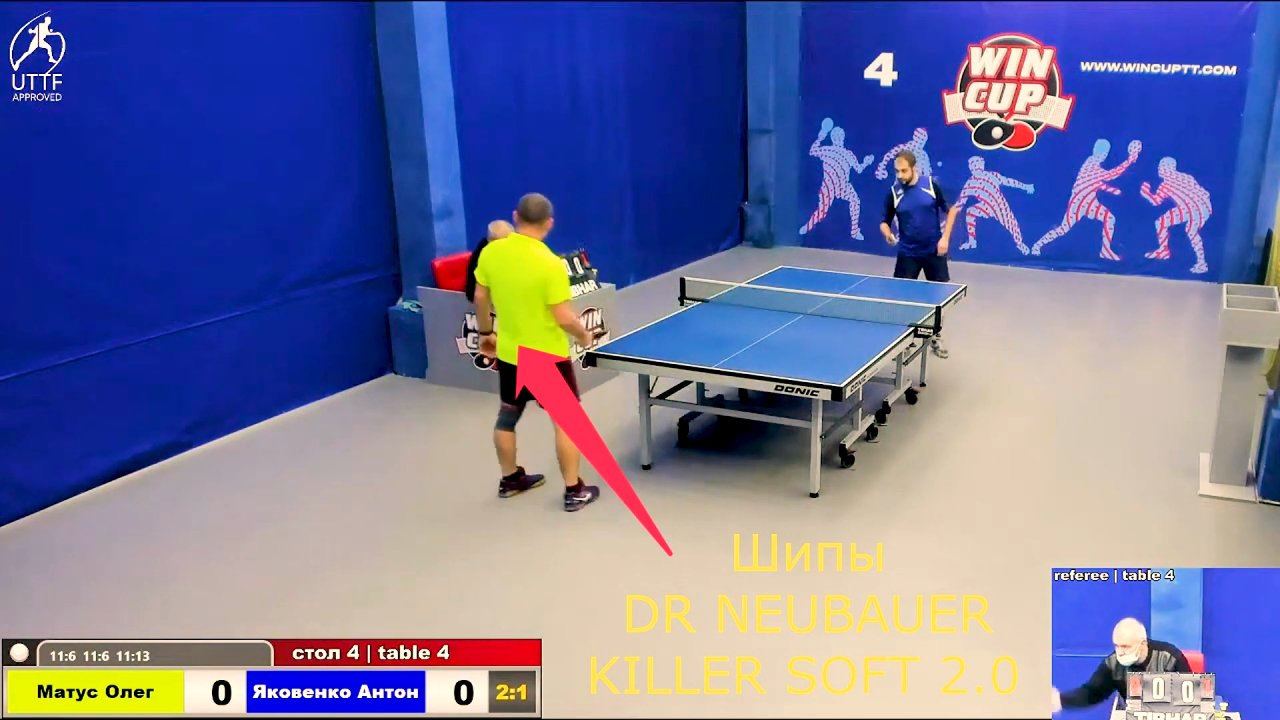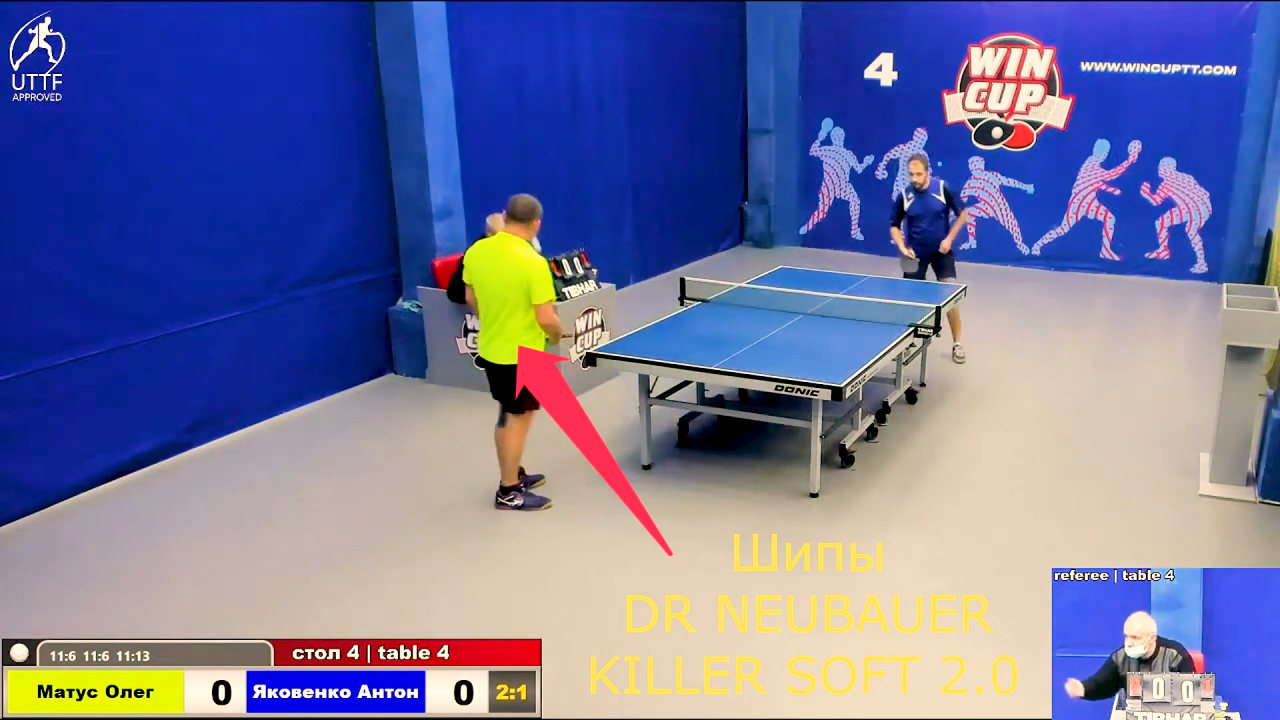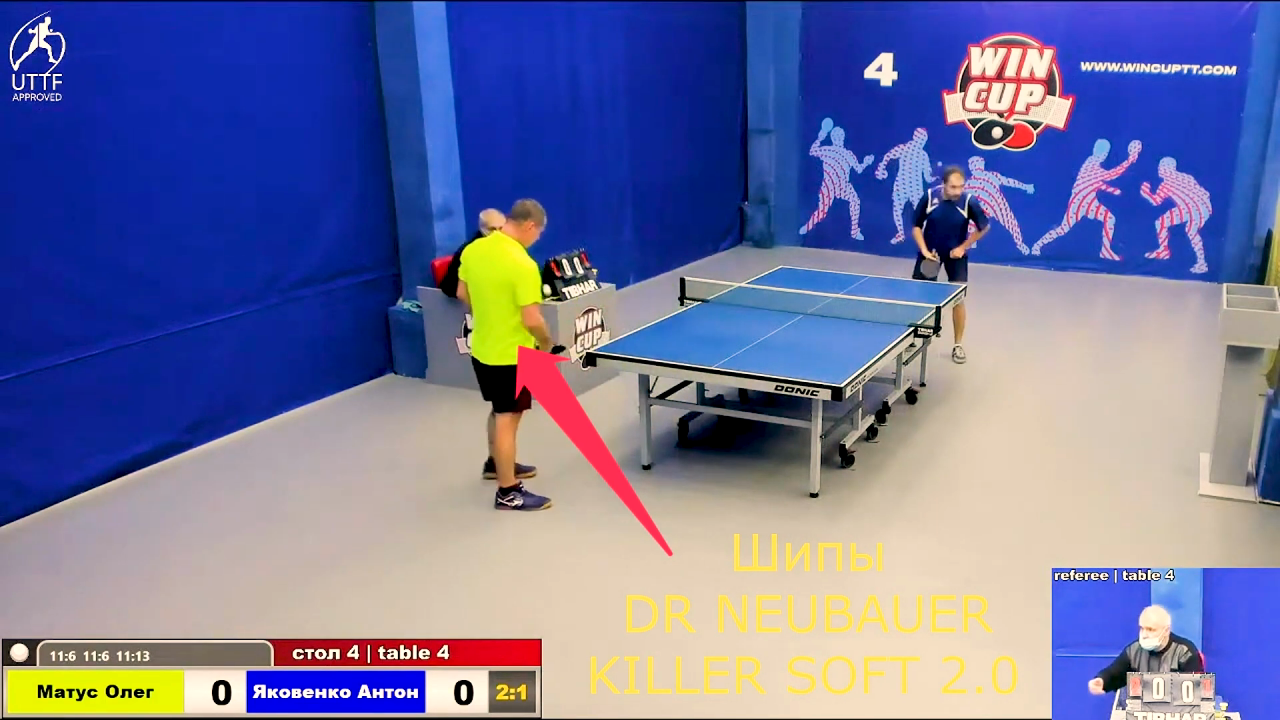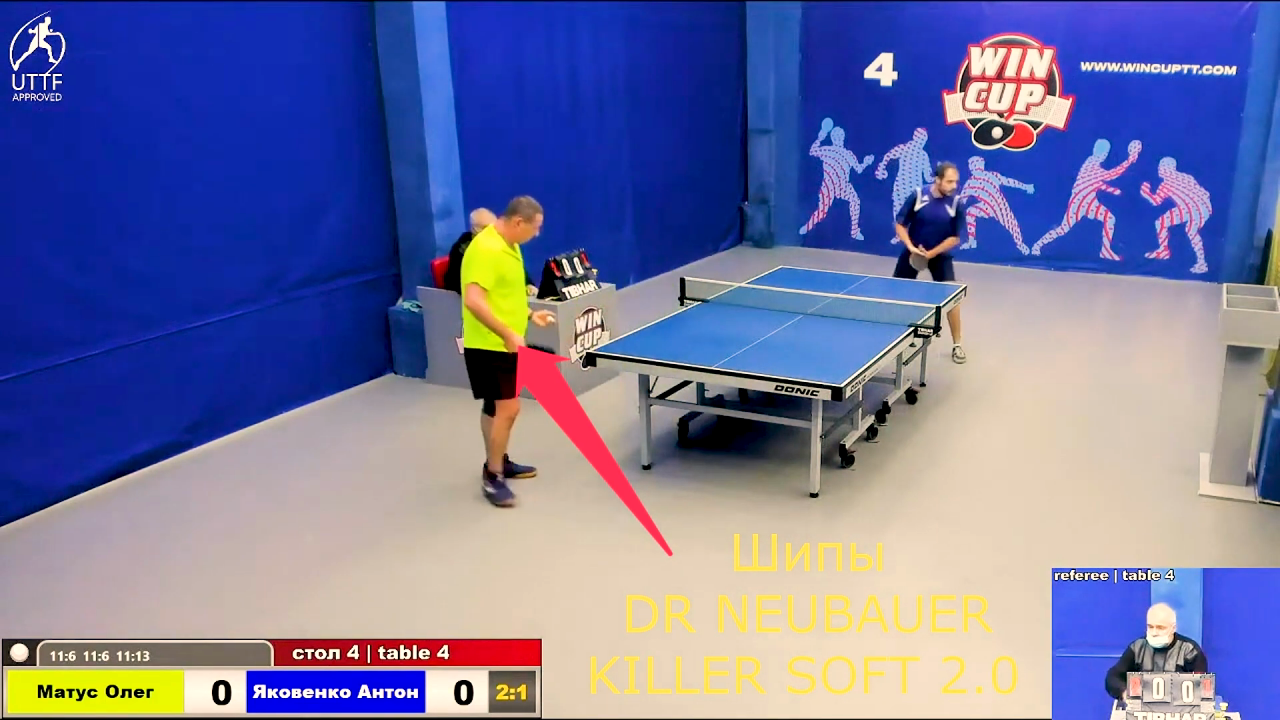
dt=0.4s
person 1, frame 1
left shoulder: (491, 252)
right shoulder: (549, 263)
left elbow: (481, 298)
right elbow: (563, 318)
left wrist: (486, 332)
right wrist: (583, 335)
left hip: (510, 354)
right hip: (547, 356)
left knee: (507, 416)
left ankle: (510, 479)
right ankle: (574, 490)
person 1, frame 2
left shoulder: (476, 251)
right shoulder: (533, 263)
left elbow: (471, 299)
right elbow: (545, 318)
right wrist: (558, 334)
left hip: (490, 350)
right hip: (522, 356)
left knee: (507, 416)
right knee: (519, 422)
left ankle: (512, 476)
right ankle: (509, 492)
person 1, frame 3
left shoulder: (474, 249)
right shoulder: (522, 265)
left elbow: (463, 293)
right elbow: (532, 320)
right wrist: (546, 342)
left hip: (482, 350)
right hip: (510, 355)
left knee: (499, 412)
right knee: (508, 420)
left ankle: (497, 463)
right ankle: (508, 492)
person 1, frame 4
left shoulder: (507, 245)
right shoulder: (487, 249)
right elbow: (473, 300)
left wrist: (530, 314)
right wrist: (507, 335)
left hip: (500, 343)
right hip: (488, 345)
left knee: (495, 406)
right knee: (507, 409)
left ankle: (498, 463)
right ankle: (493, 478)
person 2, frame 1
left shoulder: (931, 184)
right shoulder: (894, 192)
left elbow: (951, 210)
right elbow: (885, 221)
left wrist: (945, 237)
right wrist: (887, 234)
left hip: (934, 251)
right hip: (907, 253)
left ankle: (936, 337)
person 2, frame 2
left shoulder: (942, 188)
right shoulder: (904, 195)
left elbow: (963, 214)
right elbow: (894, 225)
left wrist: (949, 238)
right wrist: (902, 247)
left hip: (941, 250)
right hip: (916, 253)
left ankle: (957, 343)
person 2, frame 3
left shoulder: (969, 202)
right shoulder: (929, 197)
left elbow: (984, 227)
right elbow: (916, 226)
left wrist: (963, 247)
right wrist: (924, 250)
left hip: (955, 253)
right hip: (931, 252)
left ankle: (958, 345)
person 2, frame 4
left shoulder: (957, 203)
right shoulder: (917, 195)
left elbow: (954, 238)
right elbow: (900, 225)
left wrist: (932, 253)
right wrist: (910, 247)
left hip: (939, 255)
right hip: (913, 252)
left ankle: (957, 344)
